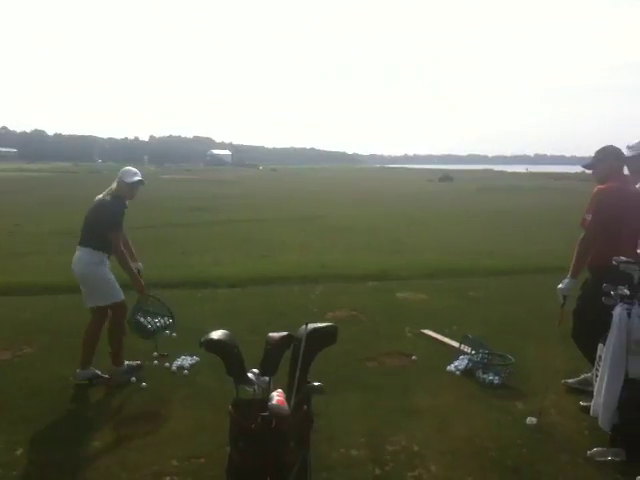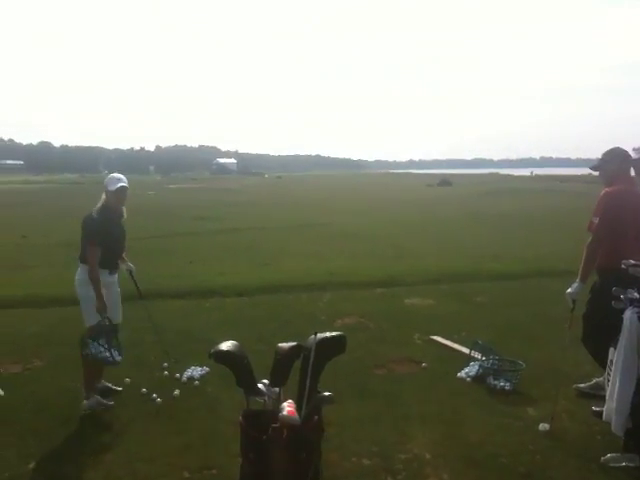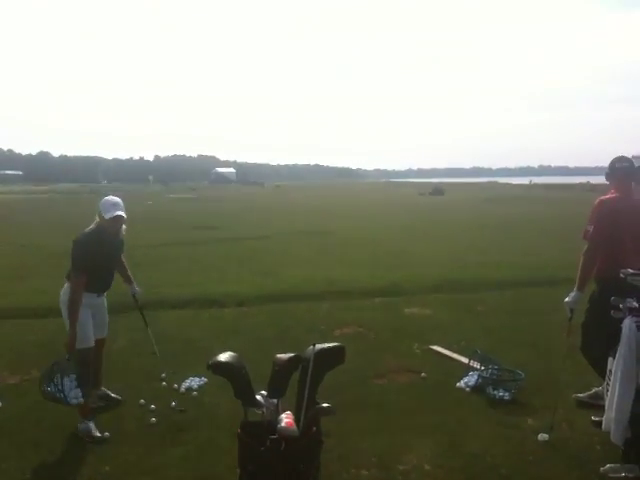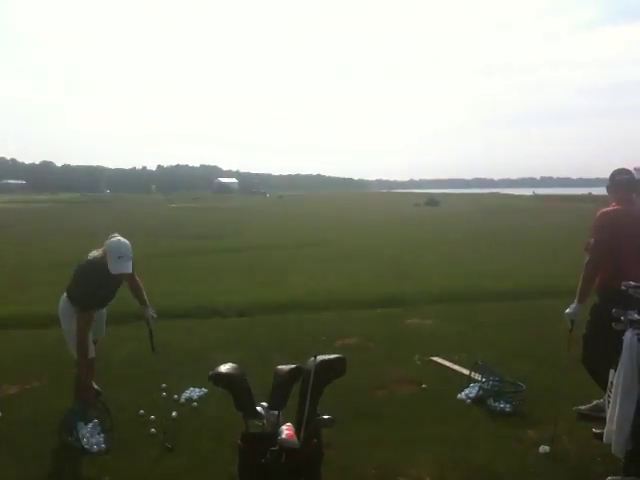
dt=0.4s
person 1, frame 1
left shoulder: (604, 193)
left elbow: (588, 238)
left wrist: (571, 278)
left hip: (605, 273)
left knee: (583, 329)
right knee: (603, 329)
person 1, frame 2
left shoulder: (611, 196)
left elbow: (595, 242)
left wrist: (580, 282)
left hip: (613, 277)
left knee: (593, 334)
right knee: (613, 332)
person 1, frame 3
left shoulder: (606, 205)
left elbow: (591, 250)
left wrist: (577, 291)
left hip: (611, 286)
left knee: (592, 342)
right knee: (612, 341)
person 1, frame 4
left shoulder: (606, 218)
left elbow: (593, 262)
left wrist: (578, 303)
left hip: (613, 298)
left knee: (593, 355)
right knee: (612, 353)
person 2, frame 1
left shoulder: (113, 204)
right shoulder: (110, 207)
left elbow: (121, 237)
right elbow: (117, 247)
left wrist: (135, 261)
right wrist: (135, 278)
left hip: (88, 261)
right hip: (92, 262)
left knee: (99, 315)
right knee: (119, 308)
left ankle: (84, 369)
right ankle: (118, 364)
person 2, frame 2
left shoulder: (118, 217)
right shoulder: (95, 220)
right elbow: (92, 262)
left wrist: (125, 261)
right wrist: (99, 297)
left hip: (111, 277)
right hip: (91, 279)
left ankle: (97, 381)
right ankle: (90, 396)
person 2, frame 3
left shoulder: (116, 236)
right shoulder: (85, 243)
right elbow: (76, 289)
left wrist: (131, 284)
right wrist: (72, 331)
left hip: (98, 296)
right hip: (77, 297)
left knee: (98, 344)
right knee: (84, 354)
left ankle: (97, 389)
right ankle: (85, 419)
person 2, frame 4
left shoulder: (122, 262)
right shoulder: (89, 274)
left elbow: (132, 280)
right elbow: (82, 331)
left wrist: (146, 307)
right wrist: (84, 372)
left hip: (97, 306)
right hip: (74, 308)
left knee: (93, 344)
right knee: (87, 361)
left ankle: (88, 383)
